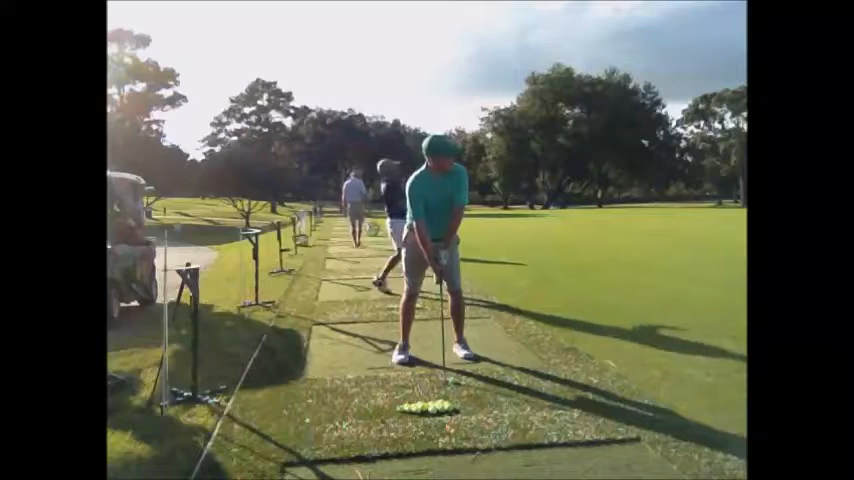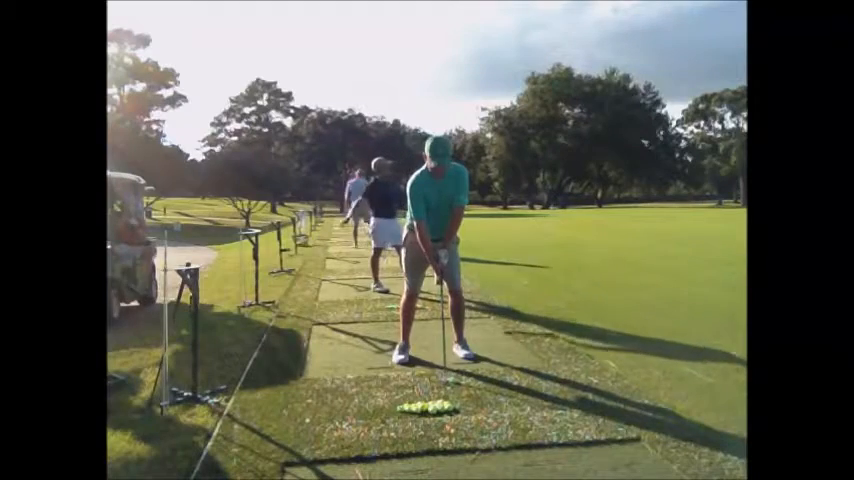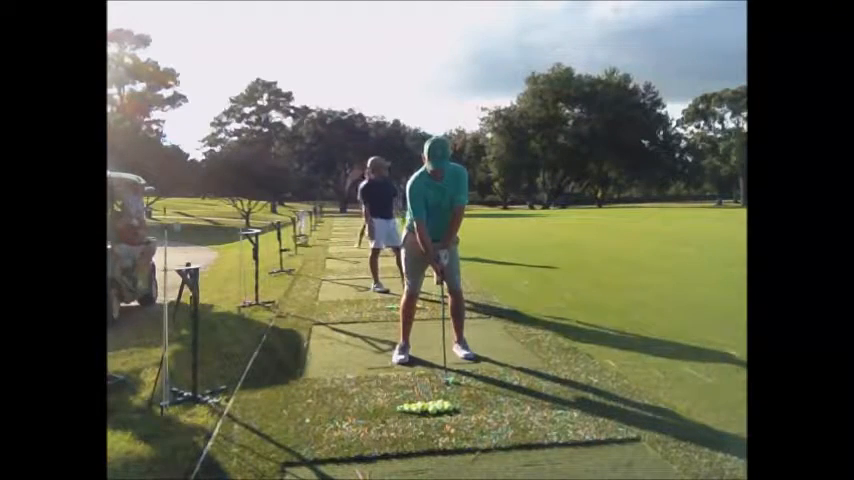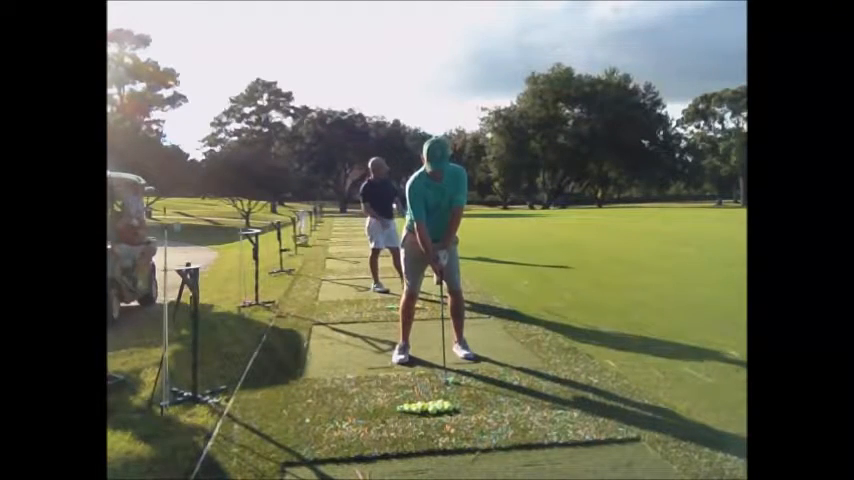
dt=0.4s
person 1, frame 1
left shoulder: (459, 173)
right shoulder: (415, 183)
left elbow: (458, 212)
right elbow: (420, 226)
left wrist: (445, 247)
right wrist: (431, 261)
left hip: (447, 240)
right hip: (417, 240)
left knee: (456, 291)
right knee: (411, 292)
left ankle: (460, 341)
right ankle: (403, 344)
person 1, frame 2
left shoulder: (460, 173)
right shoulder: (416, 183)
left elbow: (458, 212)
right elbow: (420, 225)
left wrist: (444, 247)
right wrist: (432, 260)
left hip: (447, 240)
right hip: (417, 240)
left knee: (456, 290)
right knee: (411, 292)
left ankle: (459, 341)
right ankle: (403, 344)
person 1, frame 3
left shoulder: (459, 174)
right shoulder: (415, 184)
left elbow: (458, 212)
right elbow: (420, 226)
left wrist: (445, 247)
right wrist: (432, 261)
left hip: (446, 240)
right hip: (417, 240)
left knee: (456, 291)
right knee: (411, 292)
left ankle: (459, 341)
right ankle: (403, 344)
person 1, frame 4
left shoulder: (458, 174)
right shoulder: (414, 184)
left elbow: (457, 213)
right elbow: (420, 226)
left wrist: (444, 248)
right wrist: (432, 261)
left hip: (446, 240)
right hip: (416, 240)
left knee: (455, 291)
right knee: (411, 292)
left ankle: (459, 341)
right ankle: (403, 344)
person 2, frame 1
left shoulder: (393, 184)
right shoulder: (389, 187)
right elbow: (401, 204)
left hip: (402, 220)
right hip: (396, 221)
right knee: (401, 253)
right ankle: (380, 279)
person 2, frame 2
left shoulder: (392, 184)
right shoulder: (373, 185)
left elbow: (401, 200)
right elbow: (361, 201)
right wrist: (349, 215)
left hip: (393, 220)
right hip: (379, 221)
left knee: (401, 250)
right knee: (377, 251)
right ankle: (376, 282)
person 2, frame 3
left shoulder: (387, 183)
right shoulder: (367, 187)
left elbow: (395, 200)
right elbow: (365, 209)
right wrist: (369, 226)
left hip: (390, 220)
right hip: (376, 221)
left knee: (398, 250)
right knee: (375, 251)
right ankle: (376, 283)
person 2, frame 4
left shoulder: (388, 183)
right shoulder: (367, 187)
left elbow: (395, 199)
right elbow: (365, 208)
right wrist: (380, 219)
left hip: (390, 221)
right hip: (376, 222)
left knee: (396, 251)
right knee: (375, 251)
left ankle: (403, 280)
right ankle: (376, 283)
